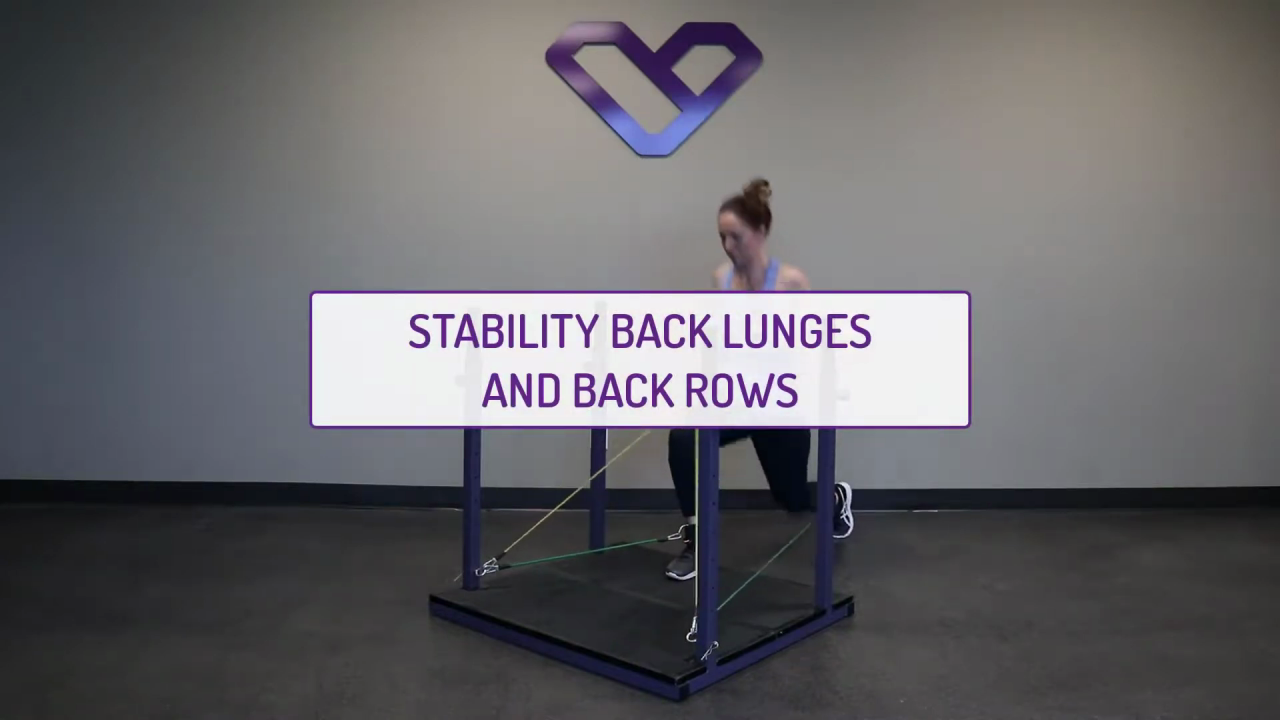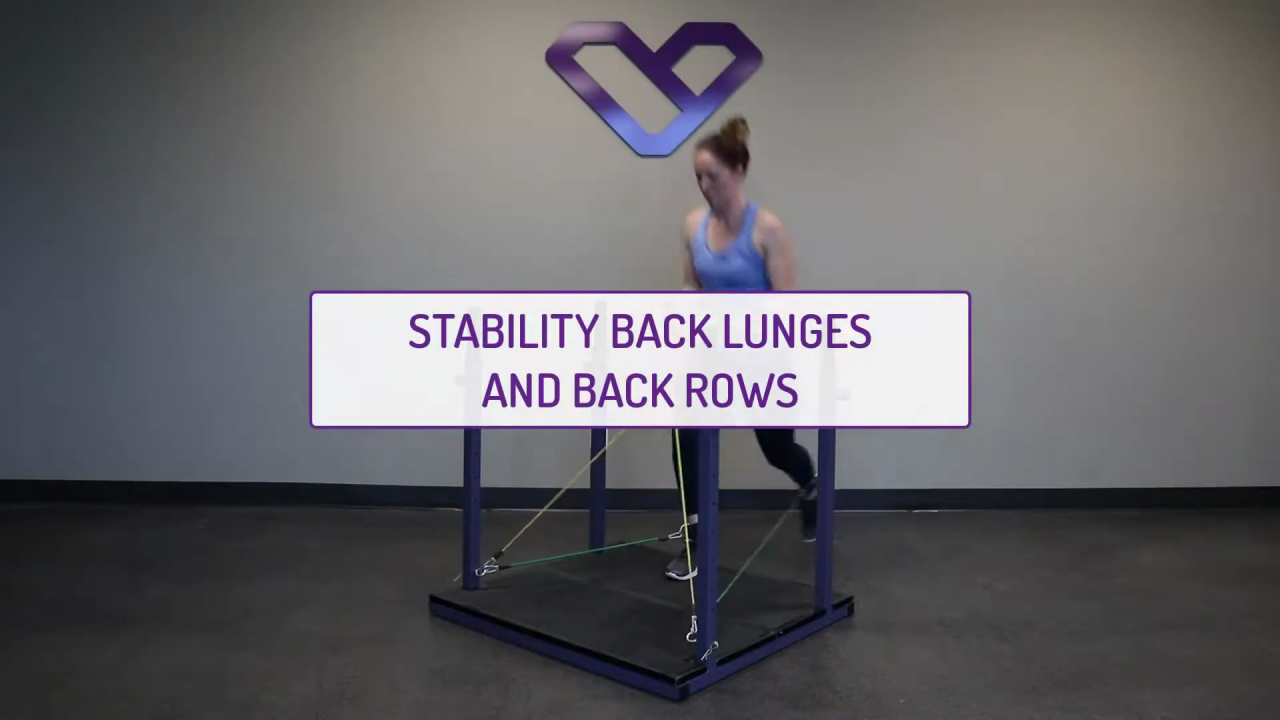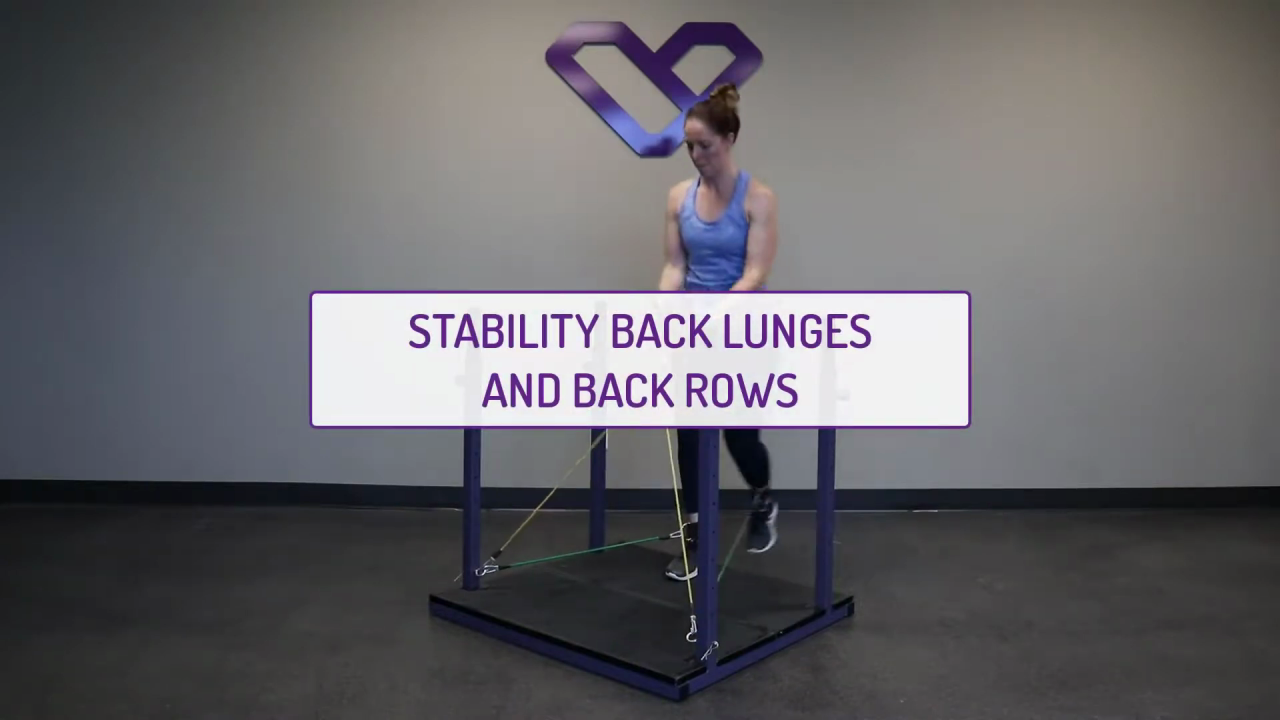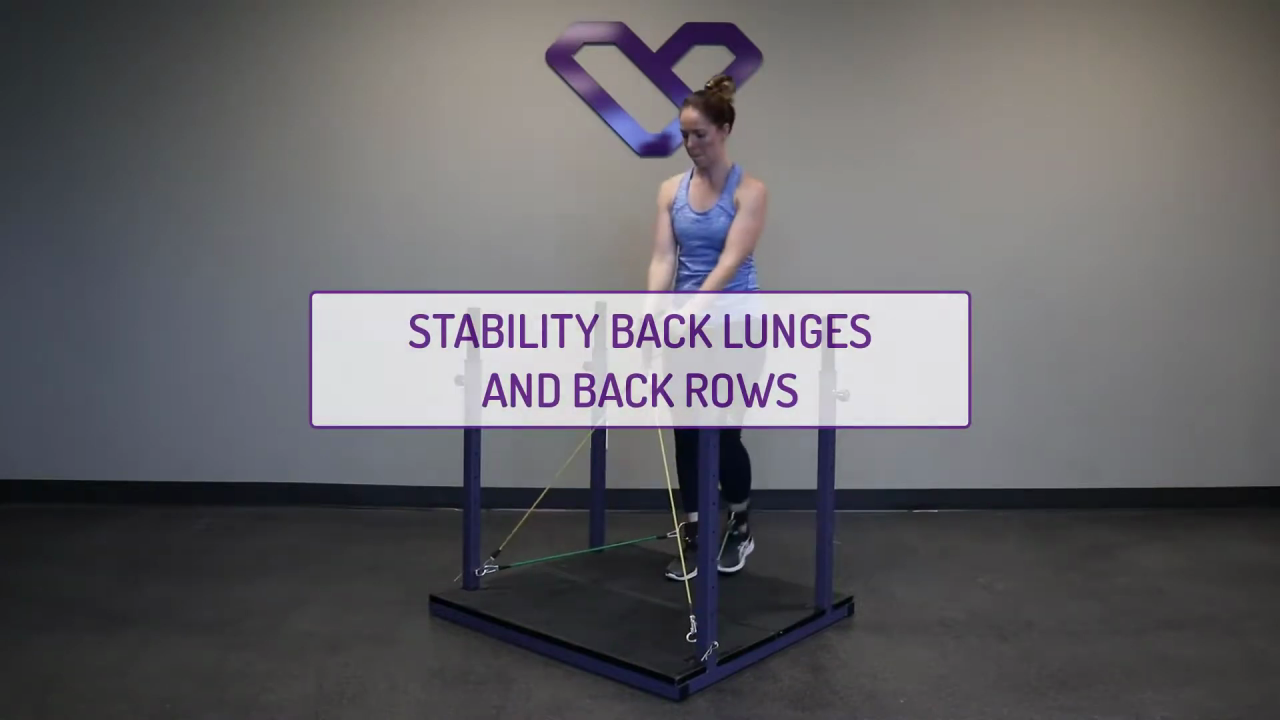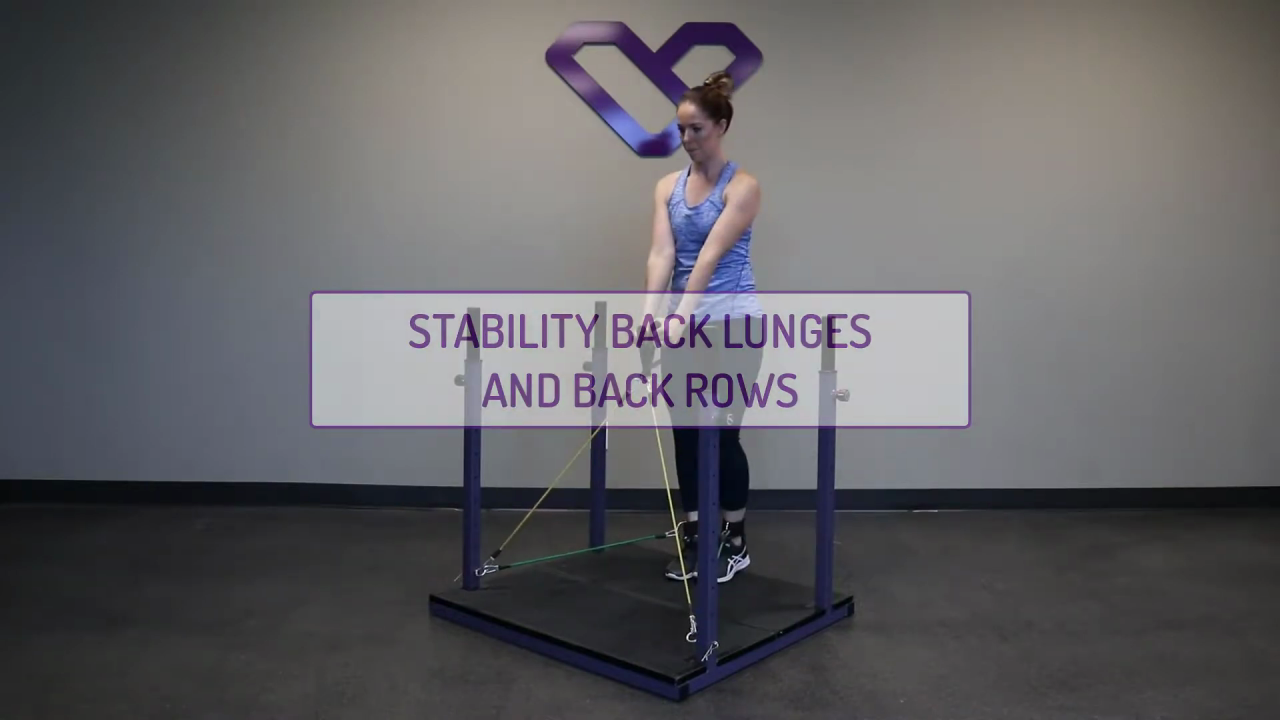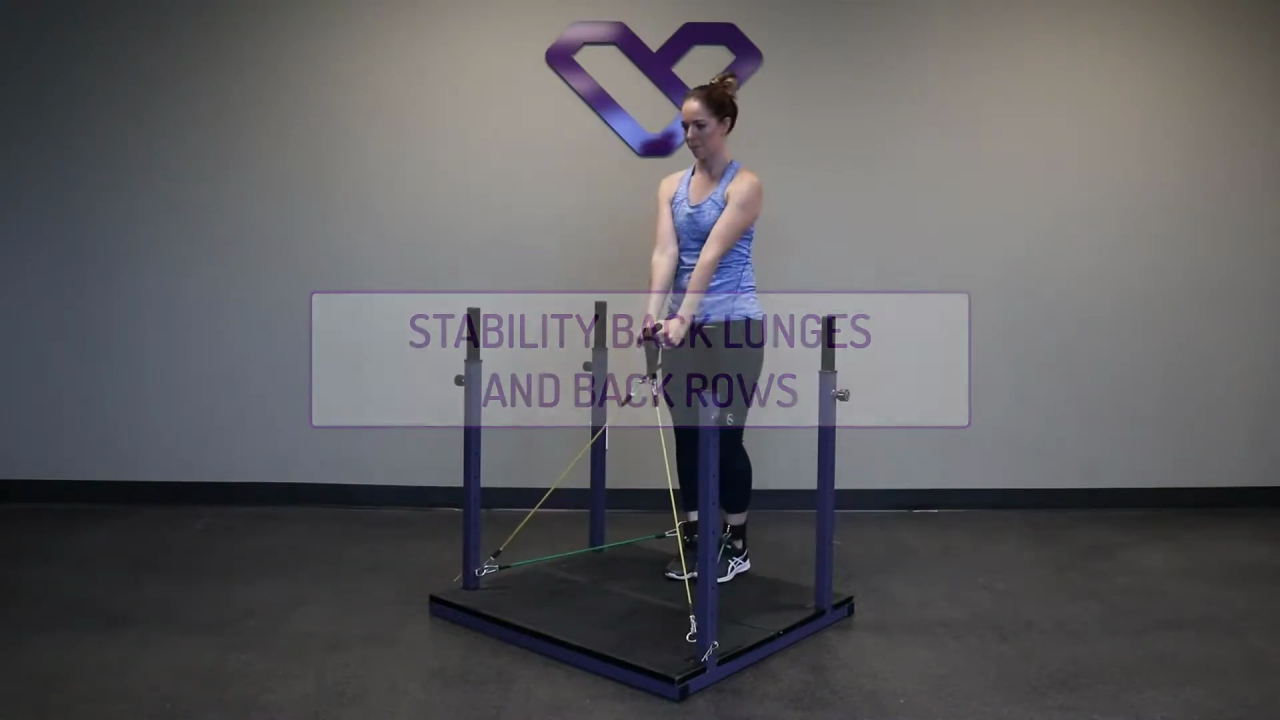
dt=0.2s
person 1, frame 1
left shoulder: (789, 282)
right shoulder: (720, 278)
left knee: (793, 499)
right knee: (682, 439)
left ankle: (836, 497)
right ankle: (695, 541)
person 1, frame 2
left shoulder: (766, 227)
right shoulder: (693, 225)
right elbow: (692, 290)
left knee: (778, 449)
right knee: (684, 432)
left ankle: (811, 491)
right ankle: (695, 539)
person 1, frame 3
left shoulder: (757, 197)
right shoulder: (679, 197)
left elbow: (757, 274)
right elbow: (675, 267)
left knee: (740, 436)
right knee: (688, 434)
left ankle: (763, 505)
right ankle: (694, 537)
person 1, frame 4
left shoulder: (749, 190)
right shoulder: (671, 190)
left elbow: (731, 263)
right elbow: (663, 259)
left knee: (722, 434)
right knee: (686, 434)
left ankle: (740, 528)
right ankle: (692, 537)
person 1, frame 5
left shoulder: (742, 187)
right shoulder: (667, 187)
left elbow: (711, 257)
right elbow: (662, 253)
left wrist: (680, 316)
right wrist: (650, 314)
left hip: (731, 324)
right hip: (682, 325)
left knee: (721, 434)
right knee: (685, 434)
left ankle: (735, 541)
right ankle: (692, 538)
person 1, frame 6
left shoulder: (745, 185)
right shoulder: (671, 185)
left elbow: (712, 255)
right elbow: (665, 253)
left wrist: (683, 319)
right wrist: (654, 314)
left hip: (733, 325)
right hip: (683, 326)
left knee: (725, 436)
right knee: (686, 434)
left ankle: (736, 544)
right ankle: (692, 538)
